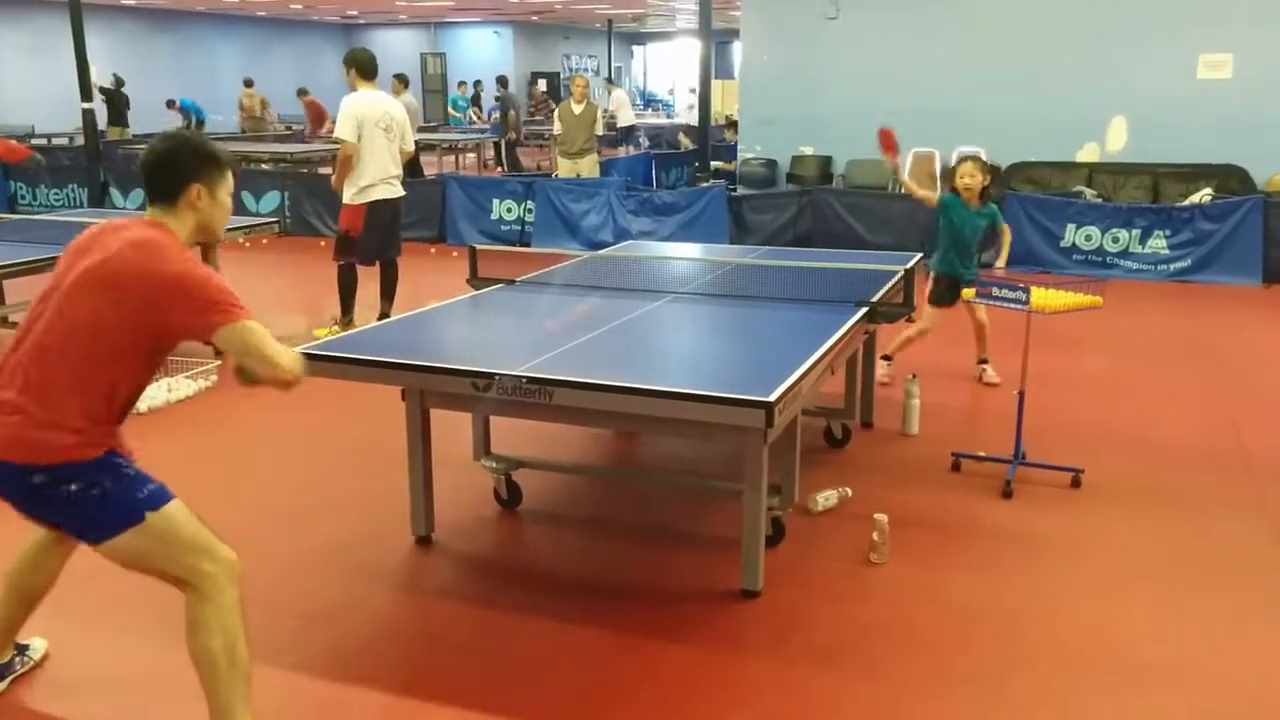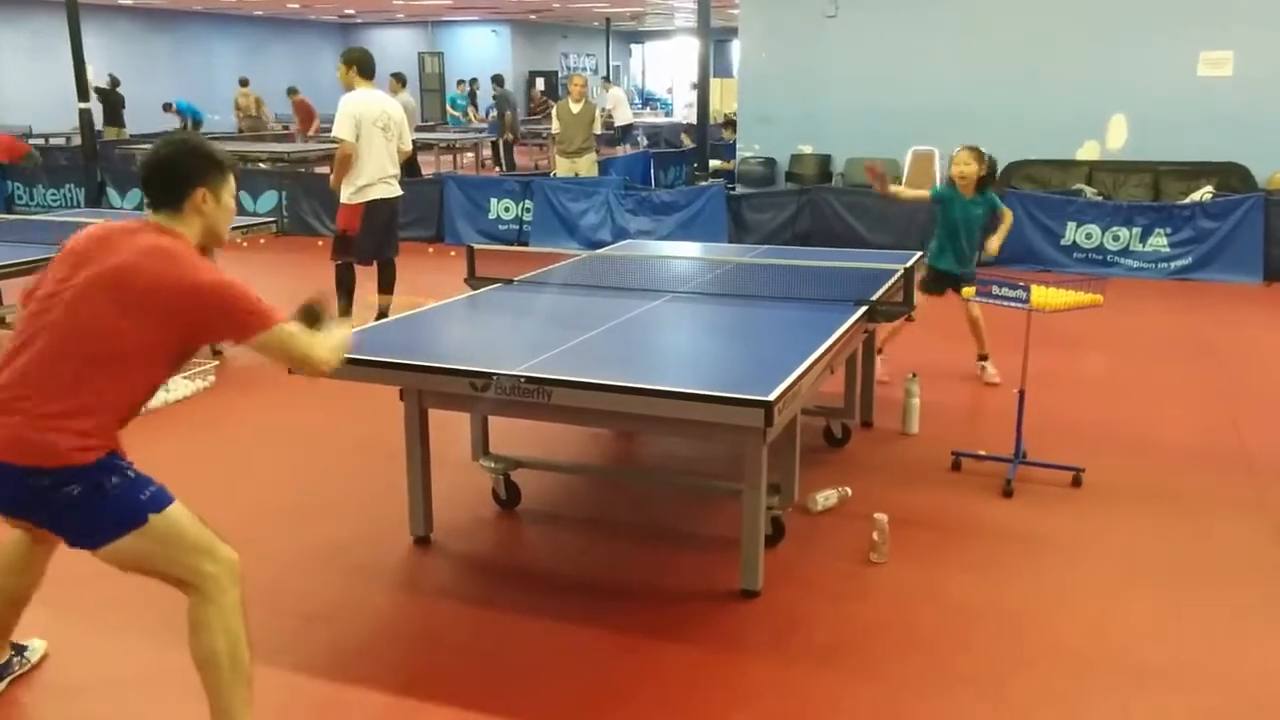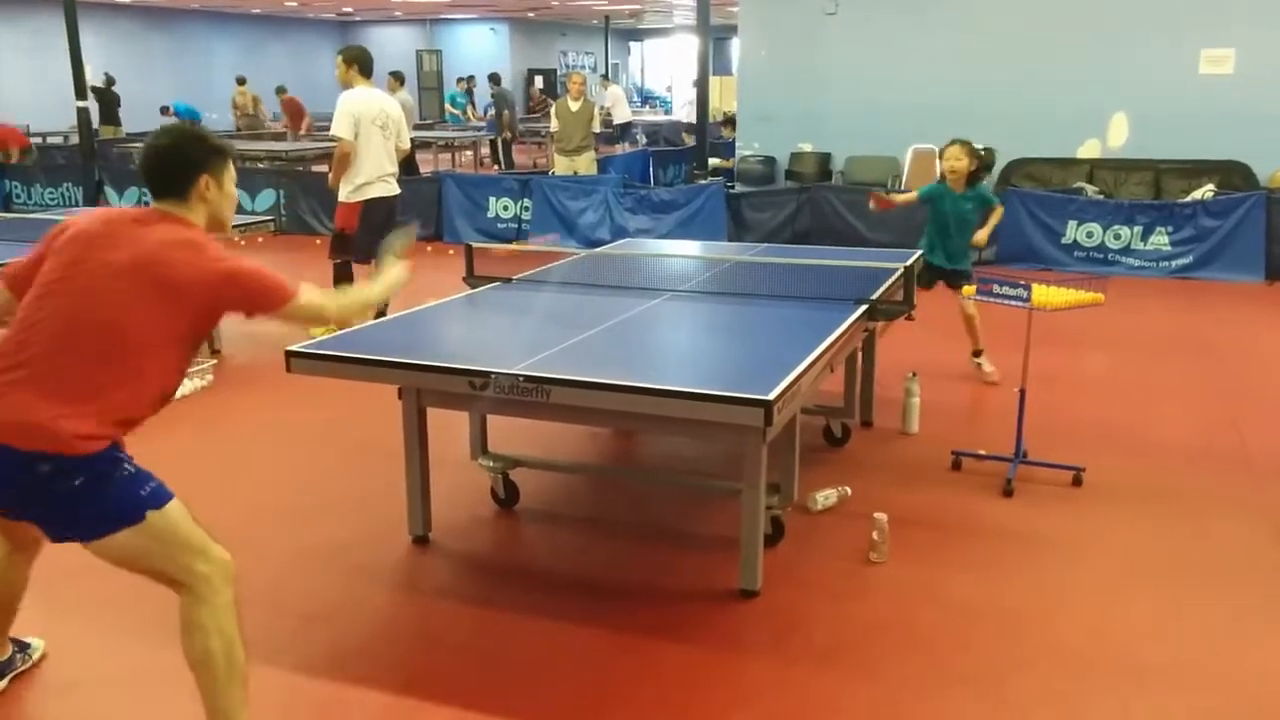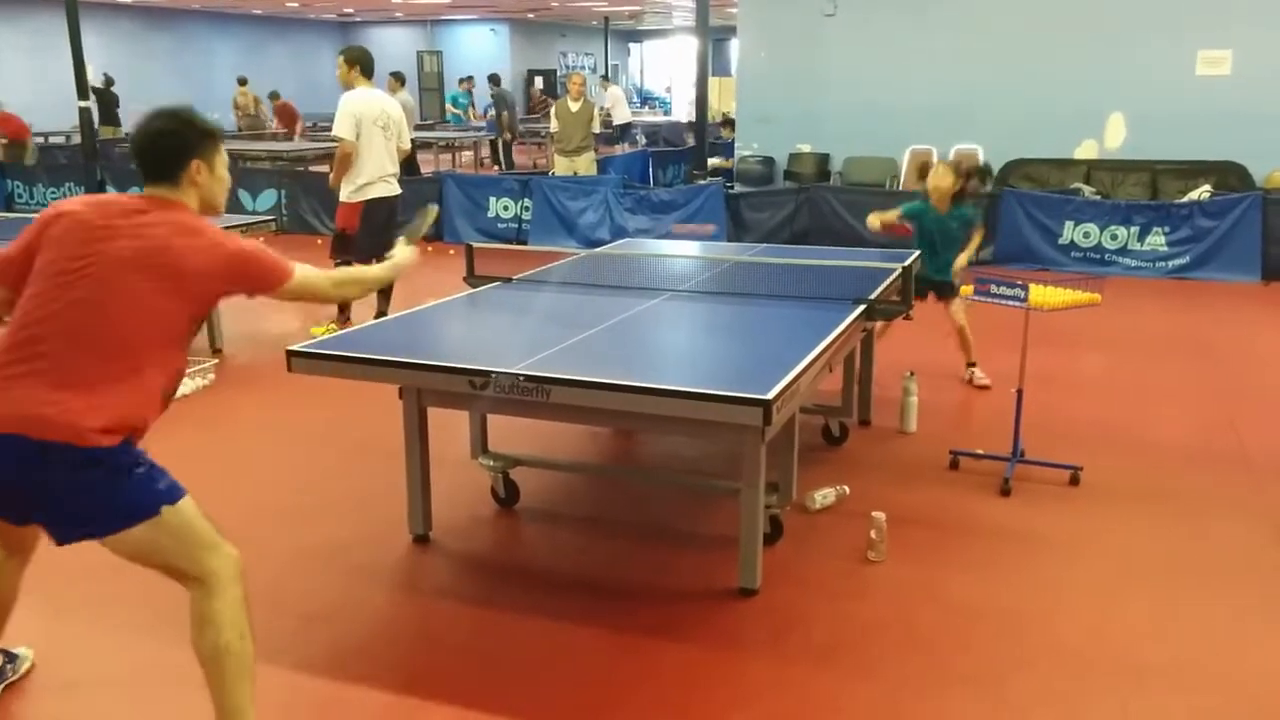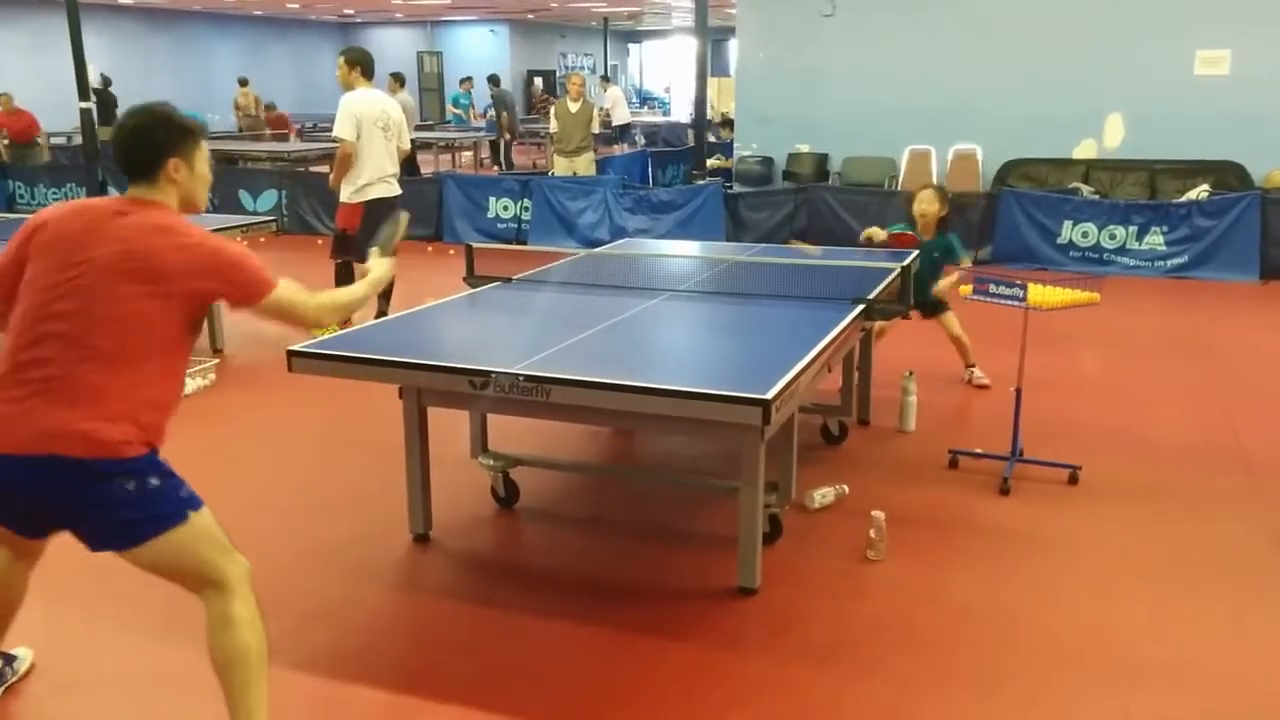
dt=0.1s
person 1, frame 1
left shoulder: (99, 237)
right shoulder: (179, 272)
right elbow: (278, 367)
right wrist: (295, 367)
right hip: (60, 454)
left knee: (62, 530)
right knee: (214, 573)
person 1, frame 2
left shoulder: (89, 240)
right shoulder: (198, 282)
right elbow: (315, 357)
right wrist: (340, 336)
right hip: (58, 461)
right knee: (216, 574)
person 1, frame 3
left shoulder: (81, 228)
right shoulder: (217, 267)
right elbow: (333, 309)
right wrist: (387, 281)
right hip: (64, 450)
right knee: (209, 575)
person 1, frame 4
left shoulder: (67, 215)
right shoulder: (218, 251)
right elbow: (329, 286)
right wrist: (394, 264)
right hip: (83, 446)
right knee: (217, 574)
person 1, frame 5
left shoulder: (51, 223)
right shoulder: (201, 253)
right elbow: (310, 312)
right wrist: (373, 279)
right hip: (100, 457)
right knee: (228, 581)
person 2, frame 1
left shoulder: (352, 102)
right shoulder: (395, 105)
left elbow: (348, 151)
right elbow: (408, 151)
left wrist: (338, 179)
left hip: (362, 195)
right hip: (391, 192)
left knee: (345, 260)
right knee: (388, 258)
left ankle: (345, 322)
right ankle: (385, 317)
person 2, frame 2
left shoulder: (351, 101)
right shoulder: (392, 104)
left elbow: (347, 150)
right elbow: (406, 150)
left wrist: (337, 178)
left hip: (359, 194)
right hip: (390, 191)
left knee: (344, 258)
right knee: (386, 257)
left ankle: (344, 319)
right ankle: (383, 315)
person 2, frame 3
left shoulder: (350, 99)
right shoulder: (391, 102)
left elbow: (345, 150)
right elbow: (404, 148)
left wrist: (334, 178)
left hip: (358, 193)
right hip: (388, 190)
left knee: (342, 258)
left ankle: (340, 321)
right ankle: (381, 314)
person 2, frame 4
left shoulder: (350, 100)
right shoulder: (391, 103)
left elbow: (346, 149)
right elbow: (404, 149)
left wrist: (335, 177)
left hip: (359, 193)
right hip: (388, 190)
left knee: (342, 258)
right knee: (383, 257)
left ankle: (342, 320)
right ankle: (381, 315)
person 2, frame 5
left shoulder: (351, 101)
right shoulder: (390, 103)
left elbow: (347, 150)
right elbow: (404, 149)
left wrist: (336, 178)
left hip: (359, 194)
right hip: (389, 190)
left knee: (343, 258)
left ankle: (343, 321)
right ankle: (382, 315)
person 3, frame 1
left shoulder: (989, 210)
right shoulder: (949, 202)
left elbow: (1005, 232)
right elbow: (919, 193)
left wrist: (1002, 259)
right wrist: (897, 170)
left hip: (968, 273)
right hip: (943, 272)
left knee: (981, 320)
right knee: (923, 326)
left ankle: (983, 364)
right ankle: (885, 360)
person 3, frame 2
left shoulder: (987, 199)
right shoulder: (945, 193)
left elbow: (1008, 216)
right elbow: (911, 195)
left wrist: (997, 239)
right wrist: (886, 188)
left hip: (965, 267)
right hip: (937, 263)
left knee: (975, 316)
right knee: (911, 312)
left ankle: (984, 361)
right ankle: (877, 354)
person 3, frame 3
left shoulder: (979, 193)
right shoulder: (936, 190)
left elbow: (998, 209)
right elbow: (903, 198)
left wrist: (986, 230)
left hip: (959, 262)
right hip: (931, 258)
left knee: (970, 312)
left ankle: (979, 357)
person 3, frame 4
left shoulder: (963, 212)
right shoulder: (916, 208)
left elbow: (978, 232)
right elbow: (885, 218)
left wrist: (965, 255)
right wrist: (875, 220)
left hip: (945, 277)
right hip: (916, 274)
left knee: (960, 323)
left ankle: (971, 367)
person 3, frame 5
left shoulder: (946, 240)
right shoulder: (904, 232)
left elbow: (965, 266)
right elbow: (874, 235)
left wrist: (948, 281)
right wrist: (874, 233)
left hip: (933, 293)
left knee: (956, 333)
right knee: (880, 326)
left ankle: (971, 368)
